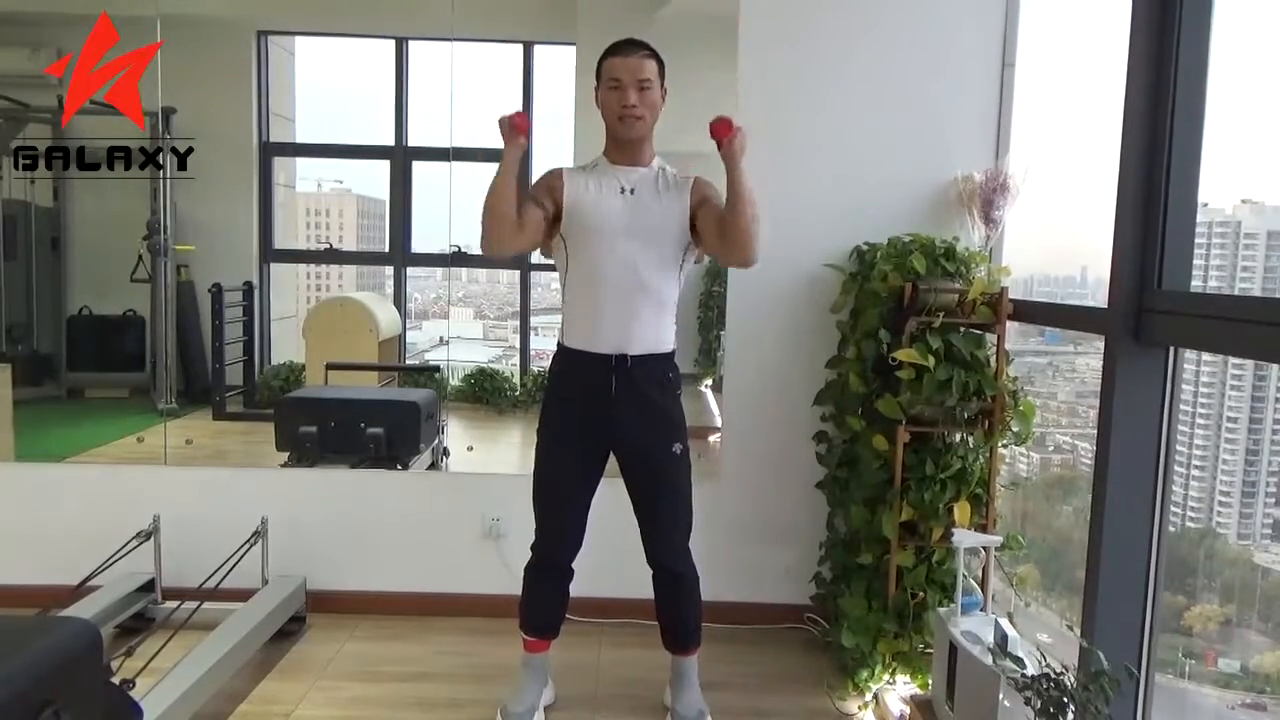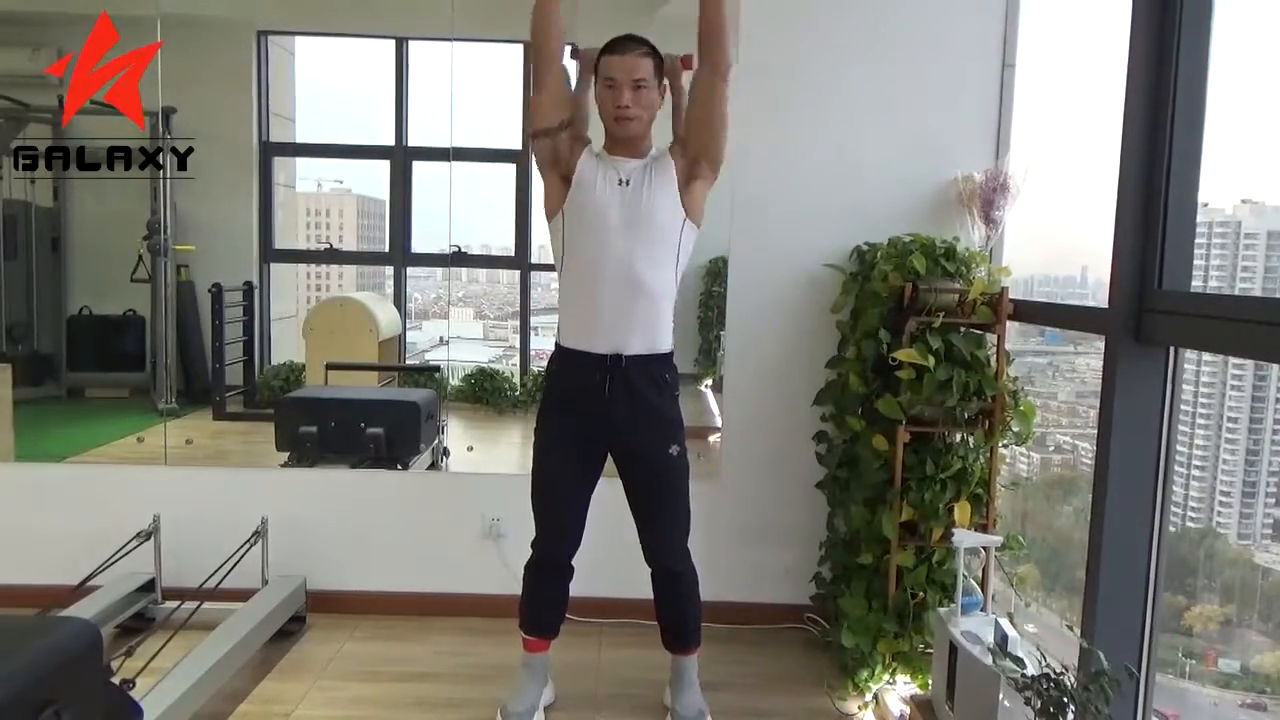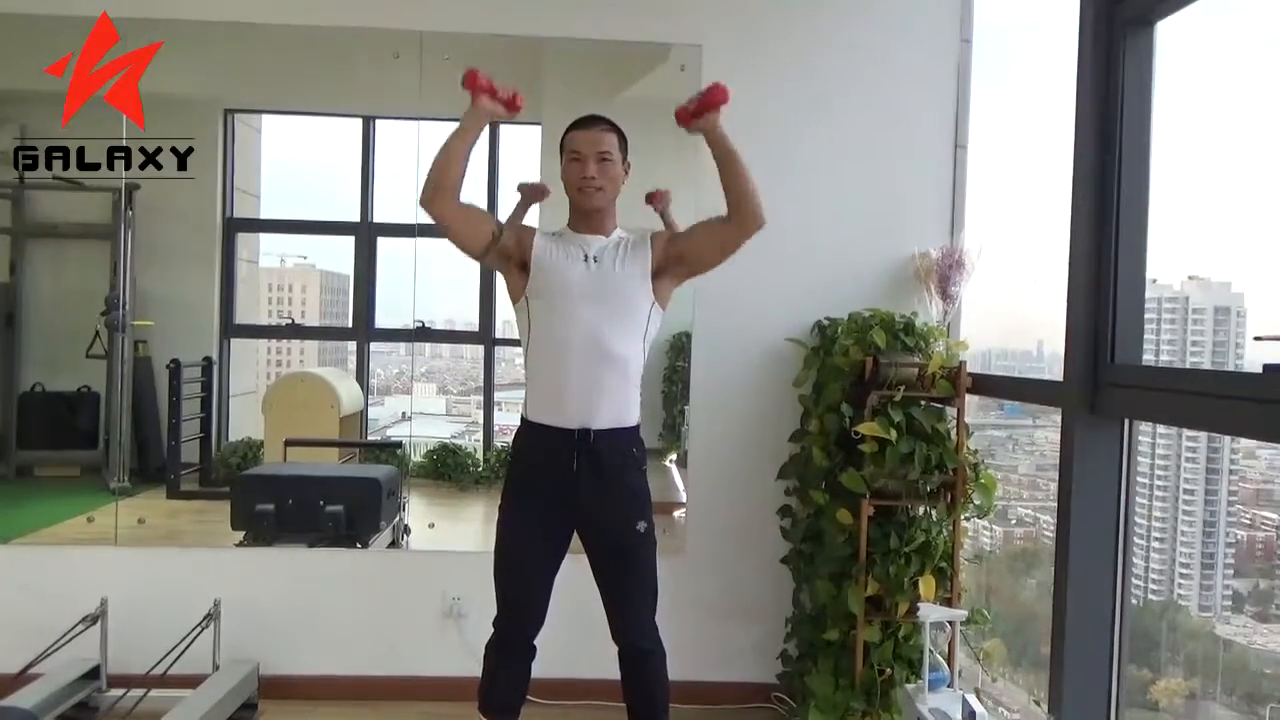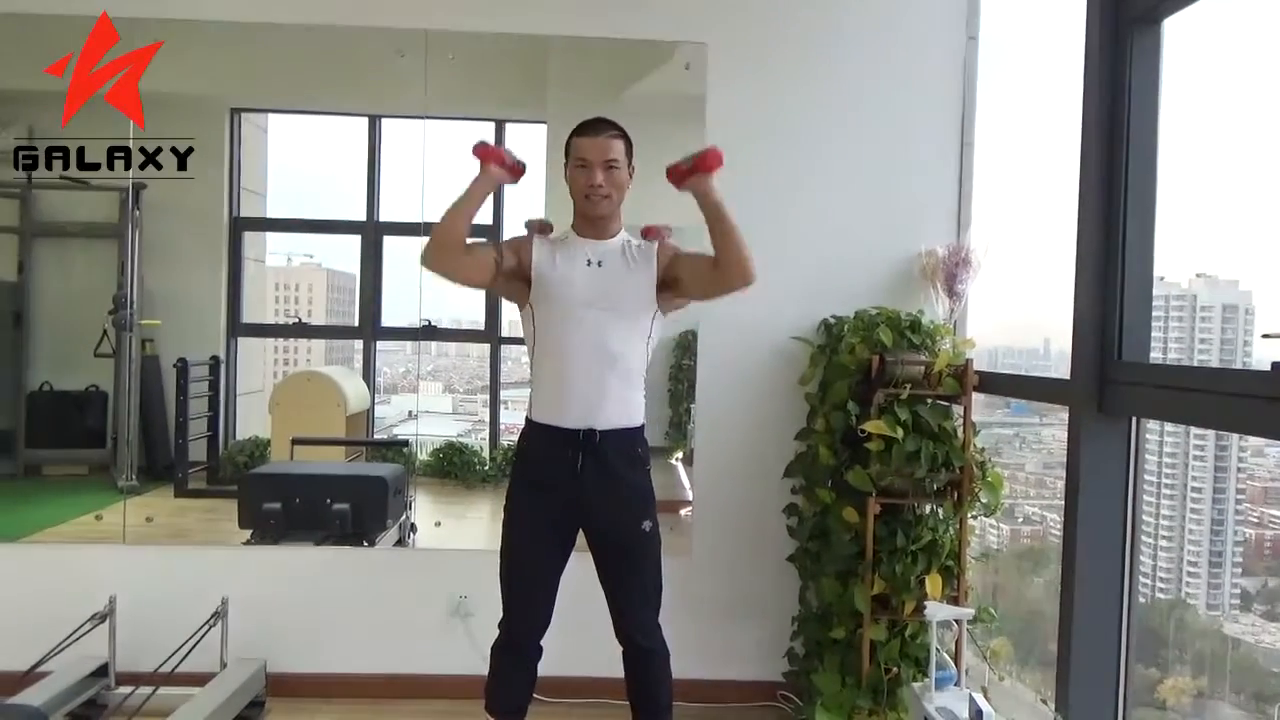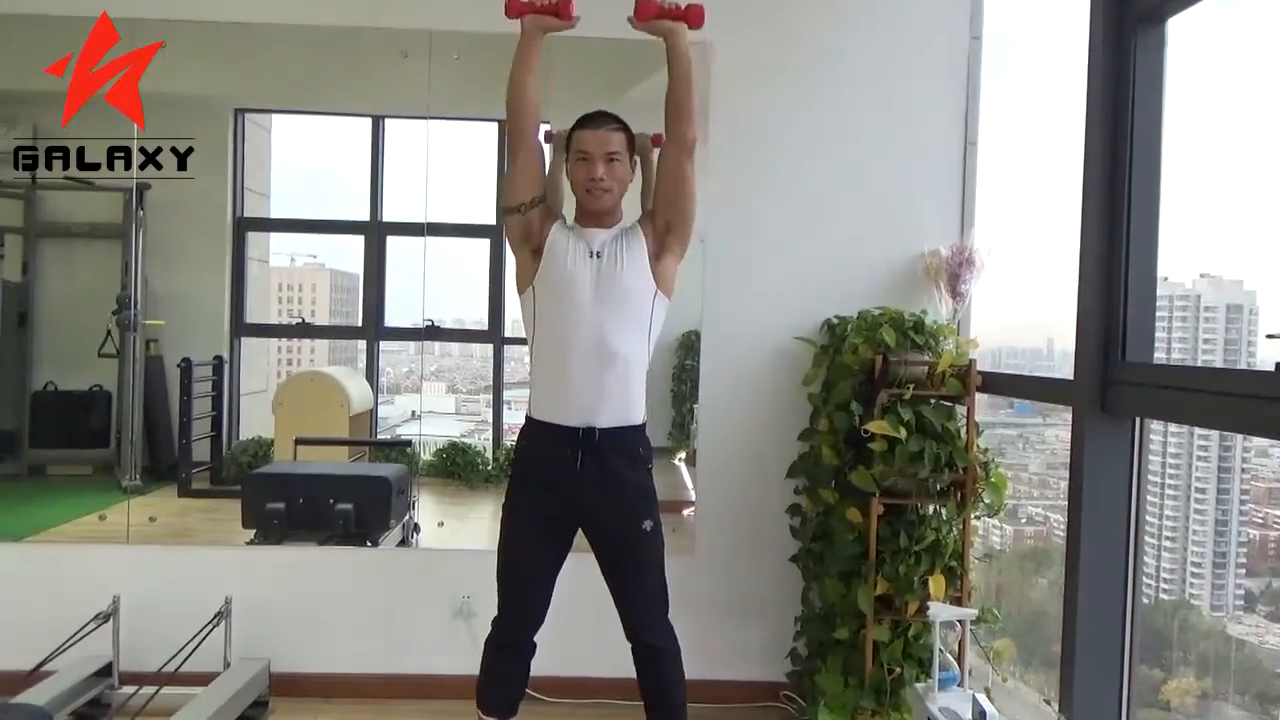
dt=0.5s
person 1, frame 1
left shoulder: (689, 191)
right shoulder: (564, 186)
left elbow: (743, 252)
right elbow: (498, 243)
left wrist: (734, 164)
right wrist: (511, 157)
left hip: (652, 382)
right hip: (576, 379)
left knee: (670, 548)
right knee: (553, 542)
person 1, frame 2
left shoulder: (685, 171)
right shoulder: (566, 164)
left elbow: (717, 67)
right elbow: (544, 60)
left hip: (650, 380)
right hip: (574, 377)
left knee: (668, 546)
right knee: (553, 542)
person 1, frame 3
left shoulder: (655, 251)
right shoulder: (528, 247)
left elbow: (747, 219)
right elbow: (438, 201)
left wrist: (714, 134)
right wrist: (476, 119)
left hip: (617, 455)
right hip: (540, 452)
left knee: (636, 628)
right knee: (515, 625)
person 1, frame 4
left shoulder: (658, 260)
right shoulder: (531, 255)
left elbow: (738, 274)
right elbow: (441, 258)
left wrist: (706, 195)
right wrist: (484, 183)
left hip: (621, 457)
right hip: (544, 454)
left knee: (640, 628)
right knee: (521, 625)
person 1, frame 5
left shoulder: (656, 246)
right shoulder: (539, 239)
left elbow: (683, 141)
right elbow: (521, 133)
left hip: (622, 455)
right hip: (543, 453)
left knee: (649, 627)
right knee: (514, 625)
